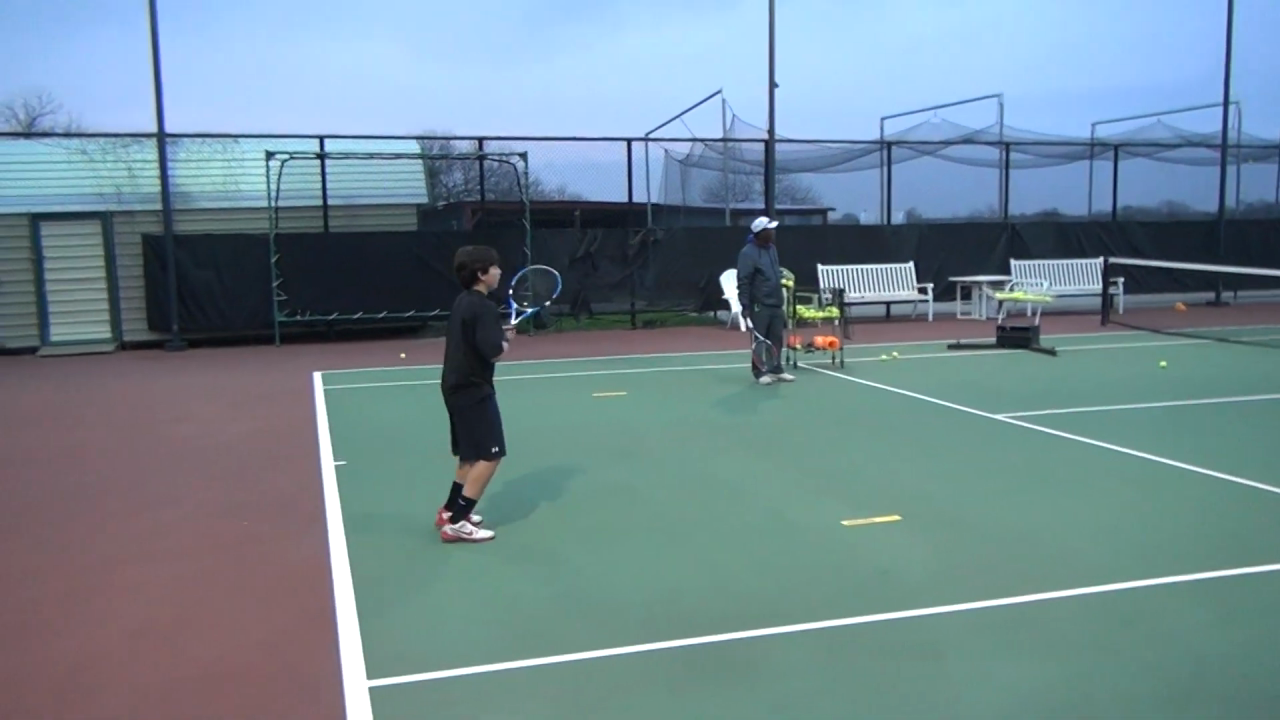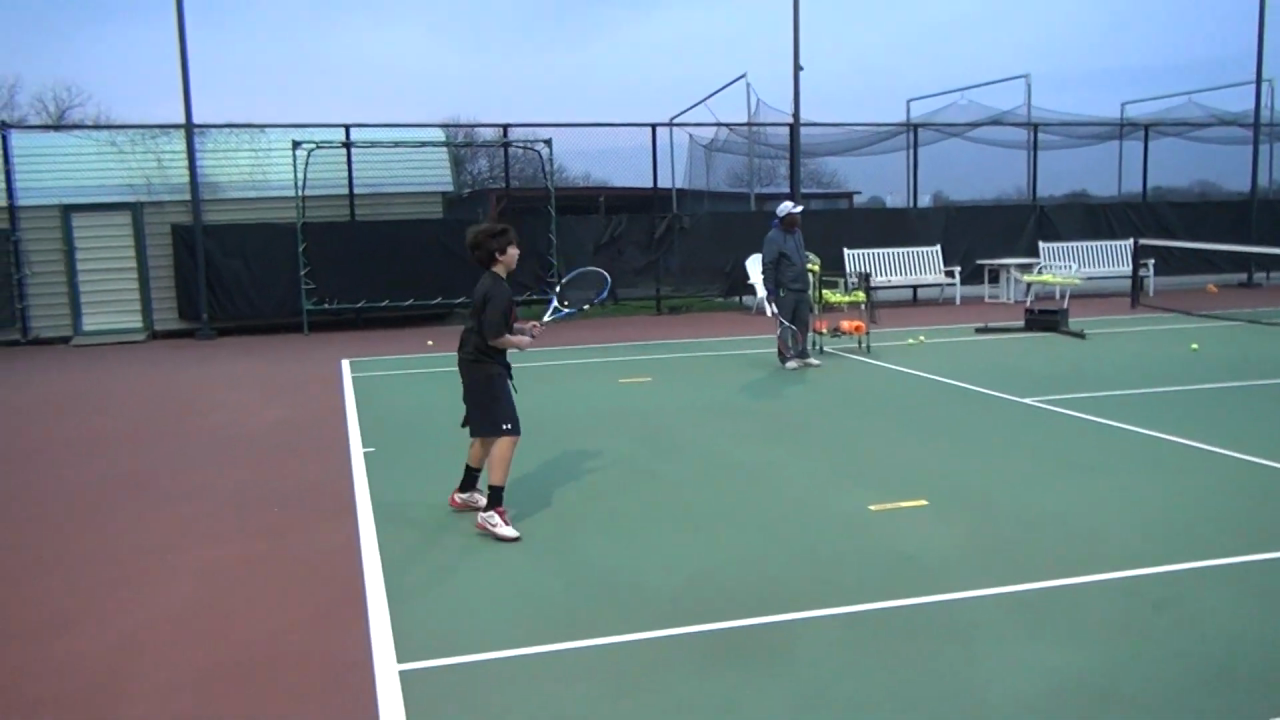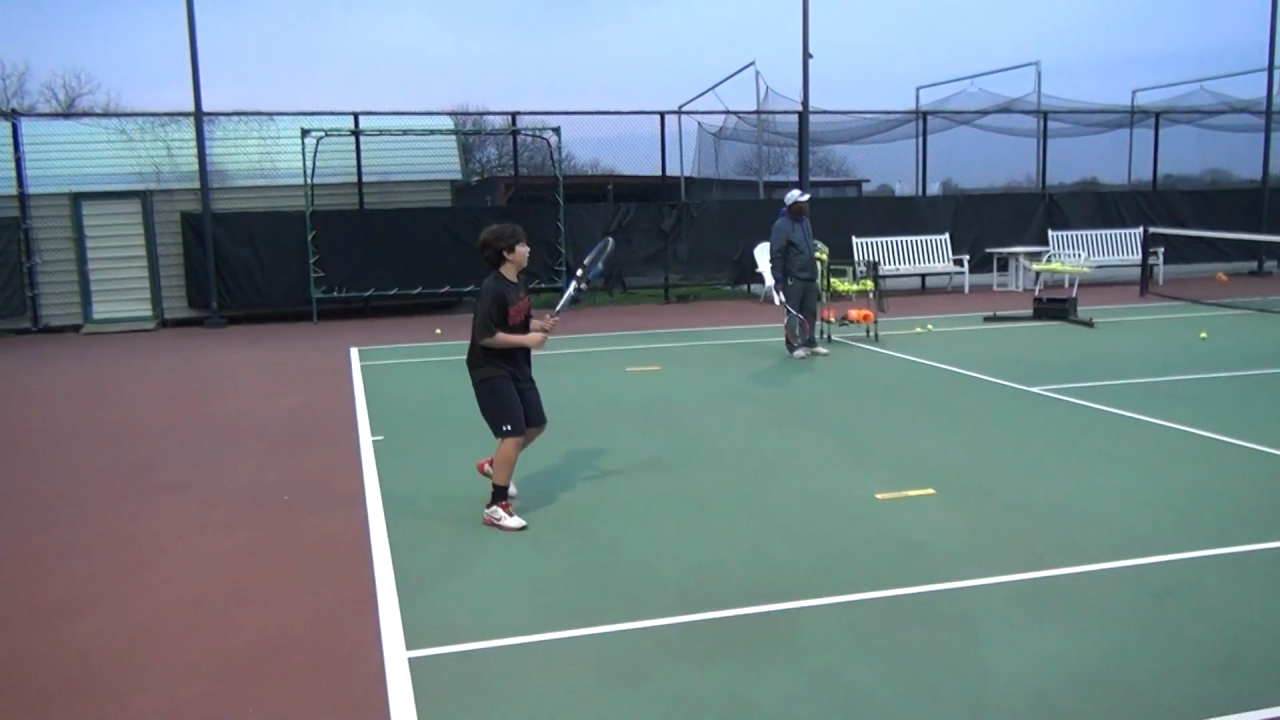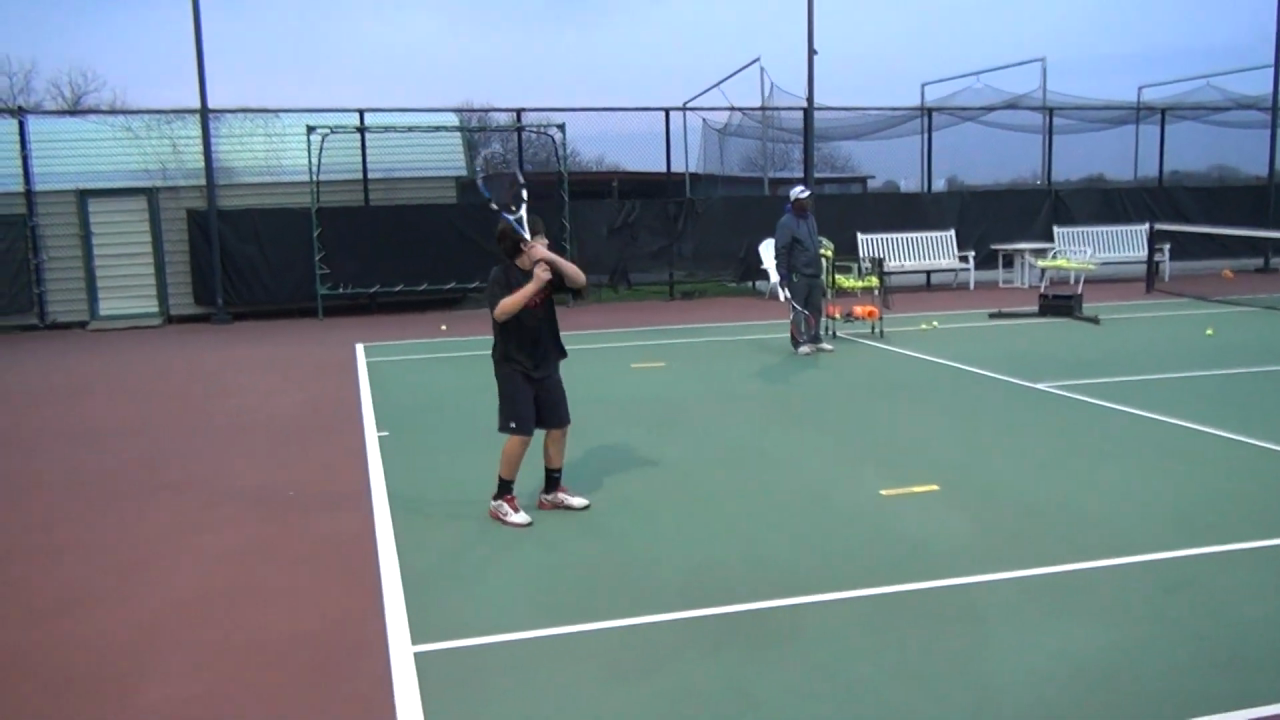
dt=0.3s
person 1, frame 1
left shoulder: (463, 302)
right shoulder: (484, 306)
right elbow: (491, 352)
left wrist: (498, 336)
right wrist: (503, 344)
left hip: (455, 384)
right hip: (473, 387)
left knee: (471, 451)
right knee: (490, 456)
left ankle: (451, 510)
right ankle: (454, 520)
person 1, frame 2
left shoulder: (489, 284)
right shoulder: (499, 290)
right elbow: (494, 337)
left wrist: (521, 329)
right wrist: (519, 342)
left hip: (477, 365)
right hip: (485, 368)
left knee: (487, 431)
right knee: (507, 433)
left ankle: (465, 492)
right ankle: (492, 510)
person 1, frame 3
left shoulder: (519, 285)
right shoulder: (492, 289)
right elbow: (486, 337)
left wrist: (541, 327)
right wrist: (526, 341)
left hip: (518, 369)
right hip: (491, 371)
left knee: (535, 425)
right knee: (513, 434)
left ankle: (493, 465)
right ankle: (496, 506)
person 1, frame 4
left shoulder: (547, 268)
right shoulder: (502, 274)
left elbow: (579, 280)
right elbow: (499, 314)
left wrist: (550, 257)
right wrist: (534, 284)
left hip: (546, 362)
right hip: (514, 366)
left knee: (559, 427)
right knee: (521, 433)
left ankle: (551, 492)
right ankle: (502, 498)
person 2, frame 1
left shoulder: (772, 249)
right shoulder: (748, 252)
right elbow: (743, 281)
left wrist: (783, 280)
right wrist: (745, 305)
left hip: (776, 303)
right hip: (759, 305)
left knee: (776, 339)
left ankle: (776, 369)
right ankle: (760, 372)
person 2, frame 2
left shoulder: (797, 233)
right shoulder: (773, 237)
right elbow: (768, 266)
left wrist: (809, 264)
right wrist: (770, 290)
left hip: (802, 288)
right hip: (785, 290)
left knee: (802, 324)
left ankle: (802, 354)
right ankle: (785, 357)
person 2, frame 3
left shoulder: (805, 221)
right shoulder: (781, 226)
right elbow: (776, 255)
left wrist: (816, 252)
right wrist: (778, 279)
left hip: (810, 277)
right hip: (793, 279)
left knee: (810, 312)
left ankle: (810, 343)
right ankle: (793, 346)
person 2, frame 4
left shoulder: (810, 218)
right shoulder: (786, 222)
right elbow: (781, 251)
left wrist: (822, 250)
right wrist: (783, 275)
left hip: (815, 273)
right hip: (798, 275)
left knee: (815, 309)
left ankle: (815, 339)
right ankle: (799, 342)
